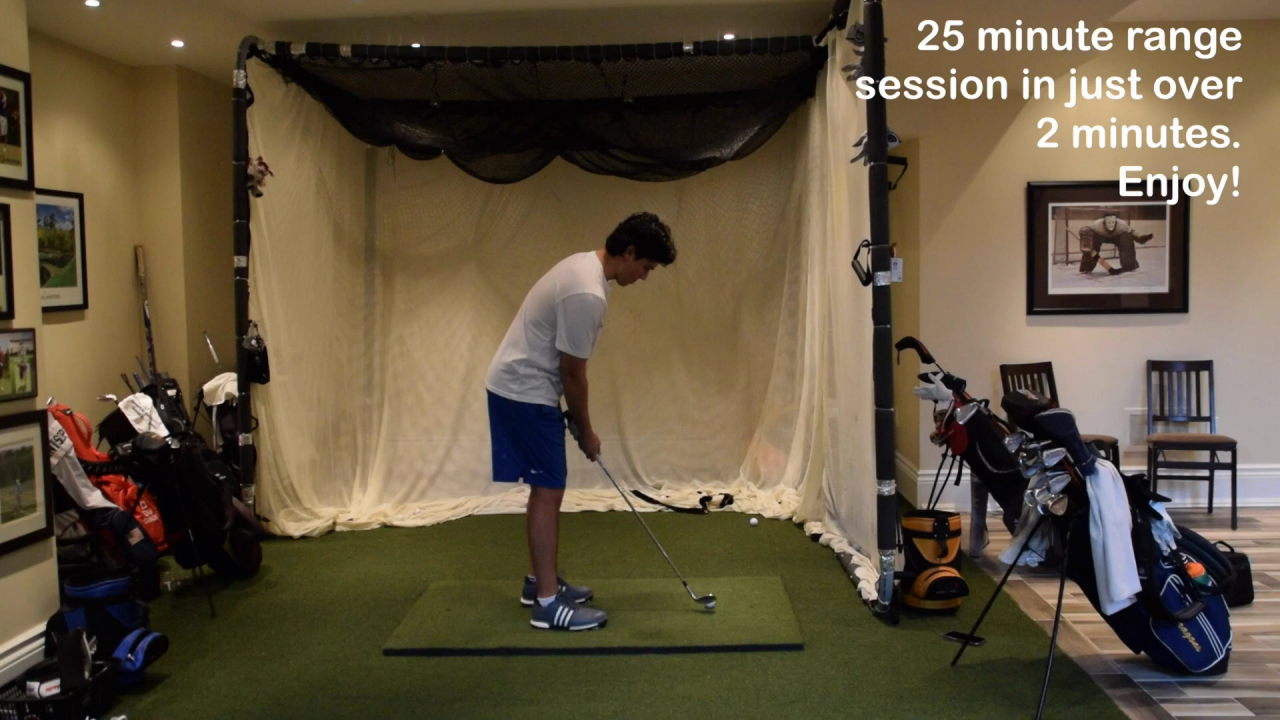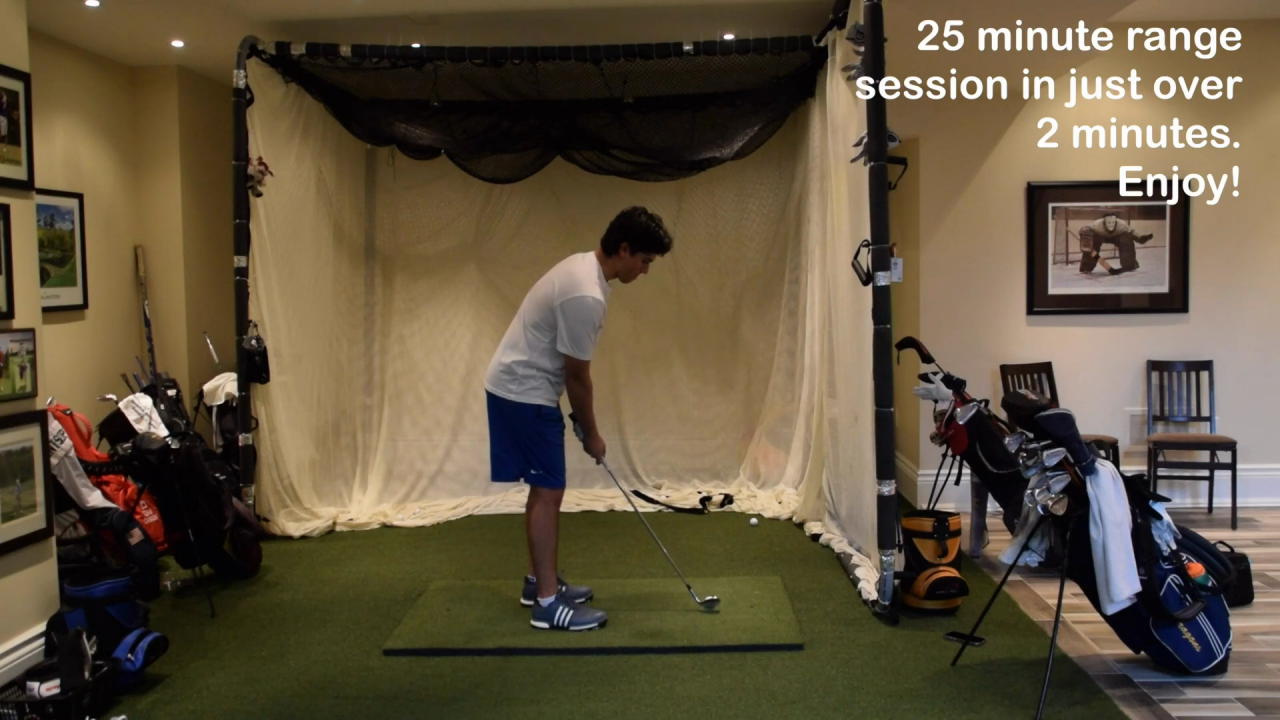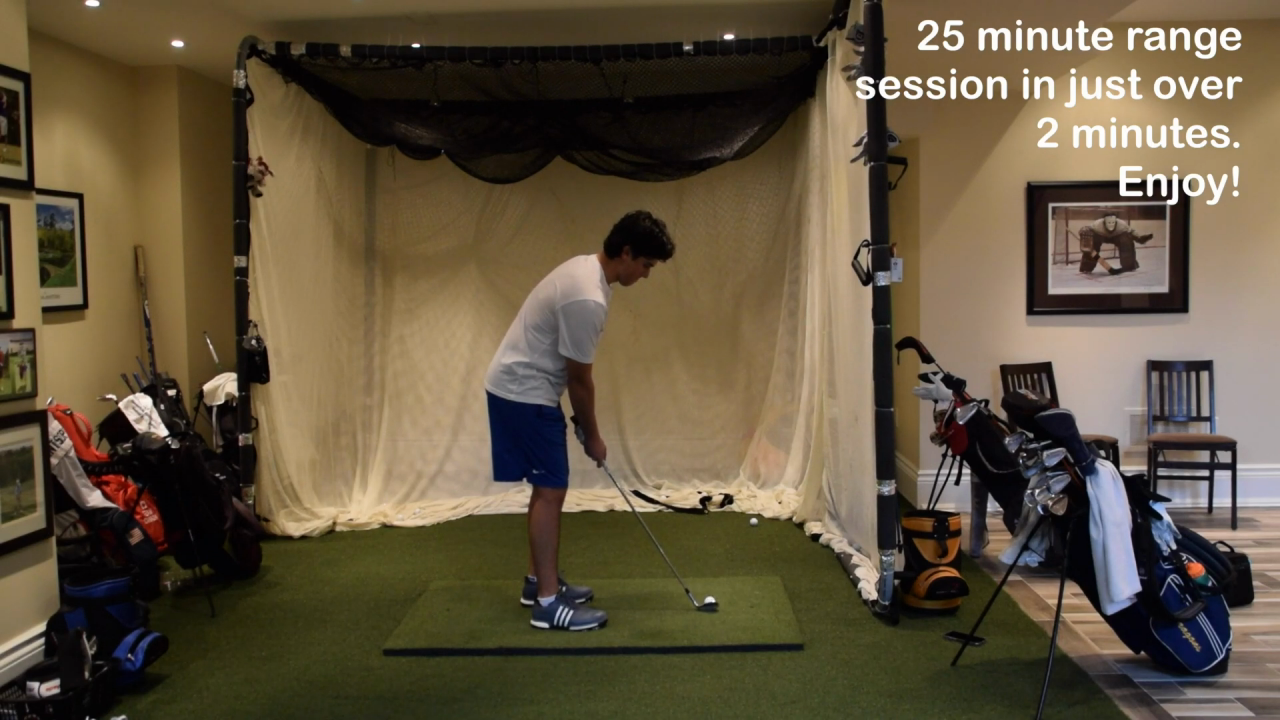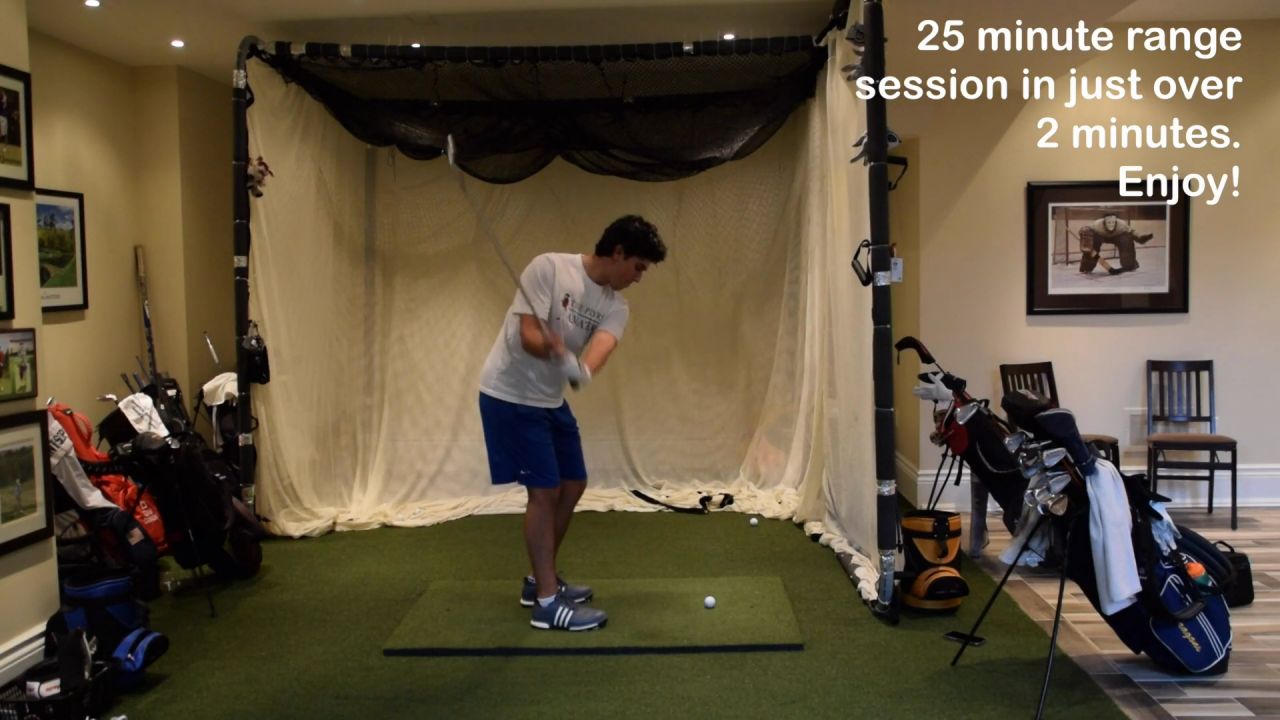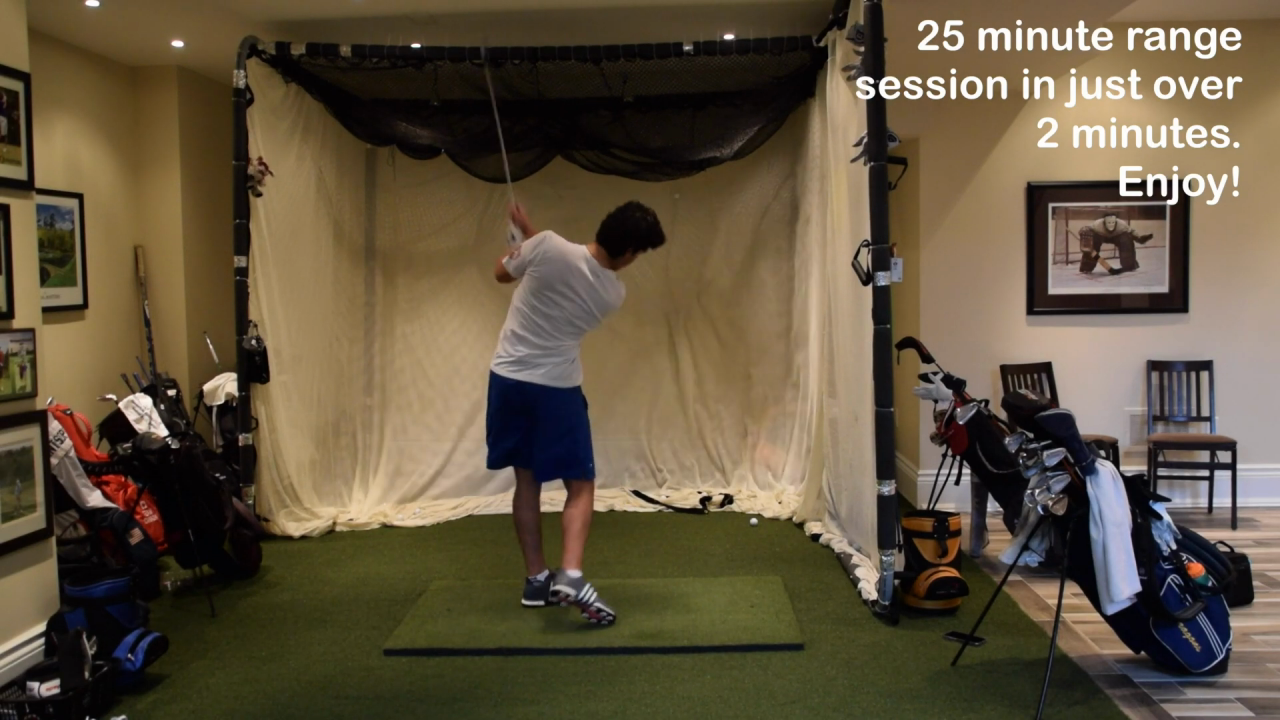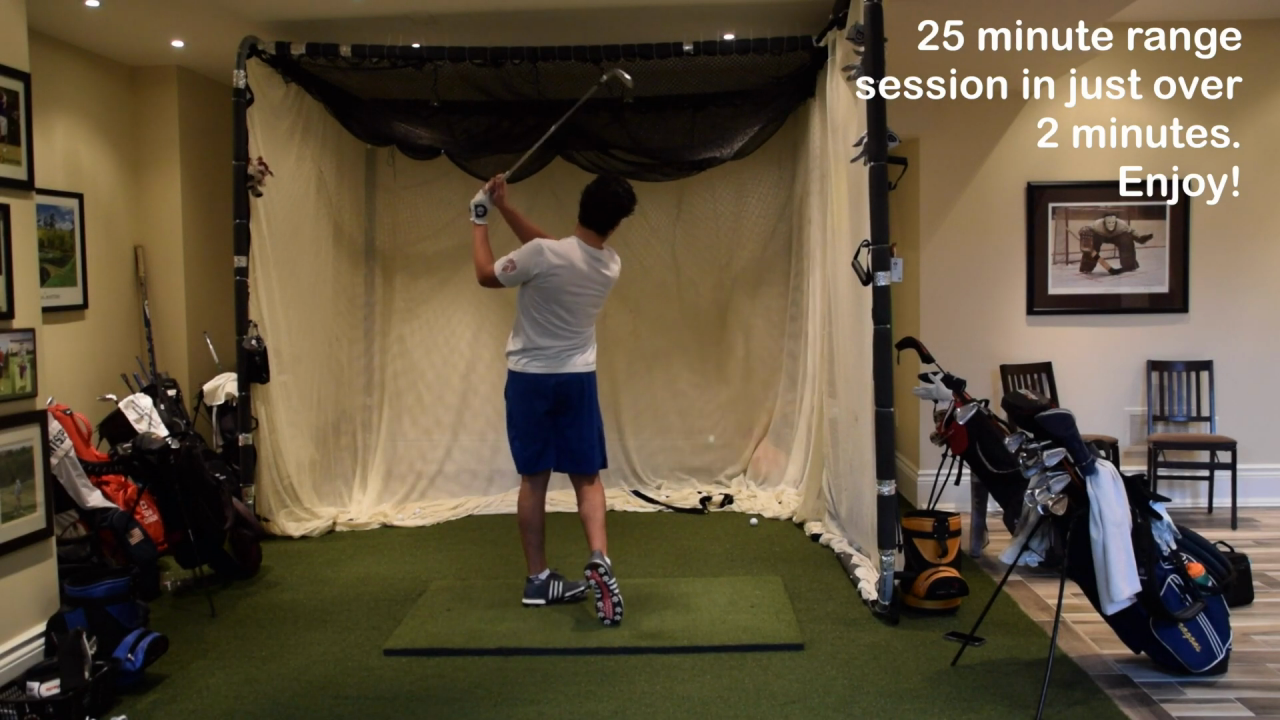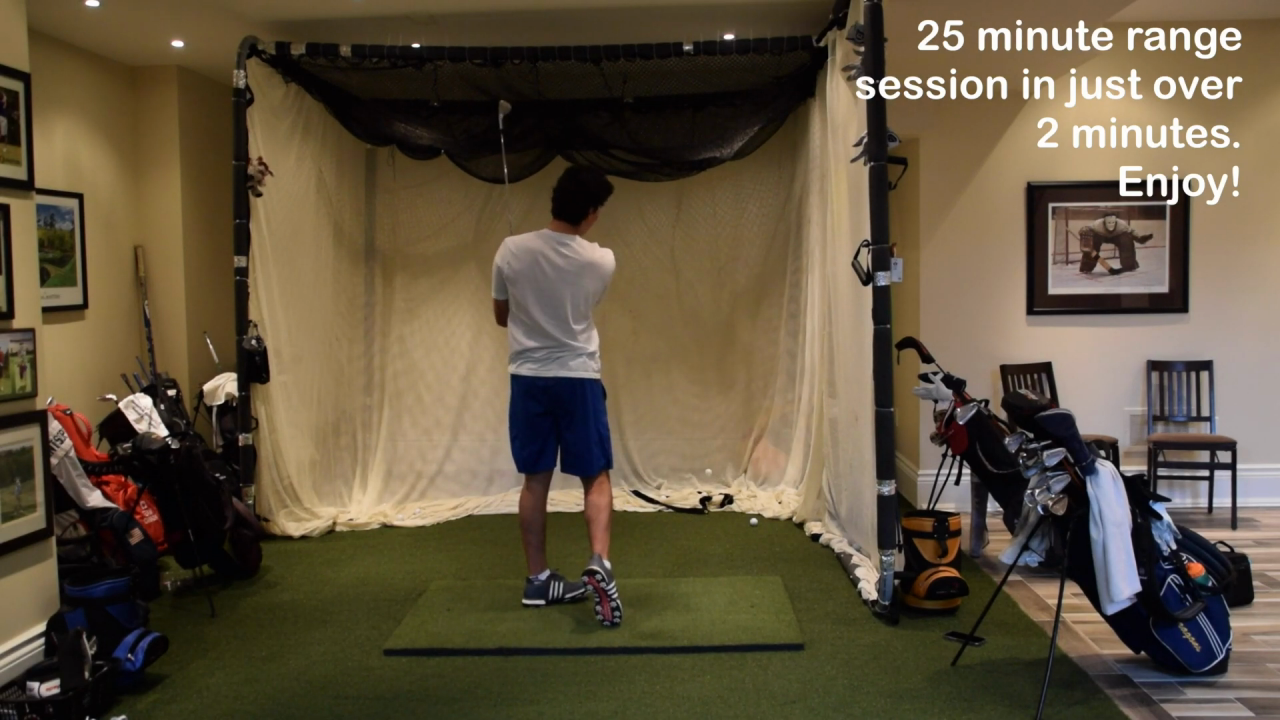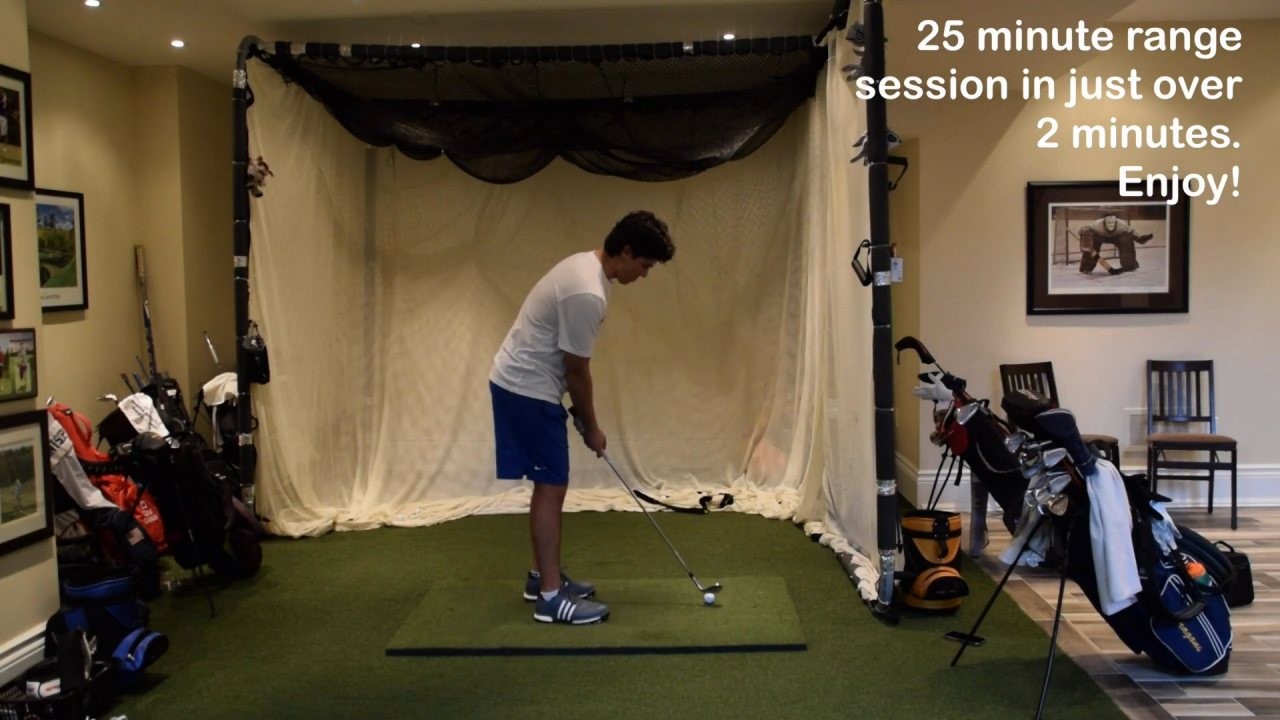
dt=0.7s
person 1, frame 1
left shoulder: (585, 265)
right shoulder: (587, 294)
right elbow: (573, 373)
left wrist: (579, 423)
right wrist: (586, 431)
left hip: (523, 387)
right hip: (524, 392)
left knee: (545, 487)
right knee: (548, 490)
left ankle: (539, 579)
right ankle: (547, 602)
person 1, frame 2
left shoulder: (584, 266)
right shoulder: (586, 296)
right elbow: (577, 375)
left wrist: (583, 423)
right wrist: (591, 433)
left hip: (521, 387)
right hip: (524, 393)
left knee: (544, 489)
right knee: (548, 492)
left ankle: (538, 580)
right ankle: (547, 602)
person 1, frame 3
left shoulder: (585, 267)
right shoulder: (588, 300)
right elbow: (579, 378)
left wrist: (583, 424)
right wrist: (592, 435)
left hip: (525, 387)
right hip: (523, 392)
left knee: (547, 487)
right knee: (551, 490)
left ankle: (538, 579)
right ankle: (547, 602)
person 1, frame 4
left shoulder: (615, 306)
right shoulder: (550, 268)
left elbow: (601, 347)
right elbow: (527, 334)
left wrist: (581, 369)
right wrist: (552, 348)
left hip: (549, 400)
right hip: (510, 395)
left knee: (571, 486)
right knee: (545, 490)
left ankle: (539, 579)
right ankle: (547, 602)
person 1, frame 5
left shoulder: (547, 245)
right shoulder: (613, 293)
left elbow: (504, 271)
left wrist: (525, 231)
right wrist: (527, 227)
left hip: (506, 377)
right hip: (558, 388)
left knee: (527, 478)
right knee: (579, 484)
left ankle: (536, 579)
right ankle: (571, 577)
person 1, frame 6
left shoulder: (543, 255)
right shoulder: (611, 265)
left elbow: (487, 276)
left wrist: (480, 219)
right wrist: (504, 207)
left hip: (529, 377)
right hip: (578, 379)
left knee: (534, 477)
right knee: (586, 476)
left ankle: (537, 579)
right ankle: (599, 558)
person 1, frame 7
left shoulder: (511, 251)
right shoulder: (601, 261)
left elbow: (501, 317)
left hip: (528, 379)
right hip: (579, 379)
left knee: (536, 479)
right knee: (595, 476)
left ankle: (537, 579)
right ankle: (599, 563)
person 1, frame 8
left shoulder: (584, 264)
right shoulder: (588, 294)
right elbow: (576, 370)
left wrist: (583, 415)
right wrist: (591, 427)
left hip: (525, 382)
right hip: (526, 388)
left knee: (549, 483)
right knee: (551, 486)
left ankle: (542, 575)
right ankle: (550, 596)
